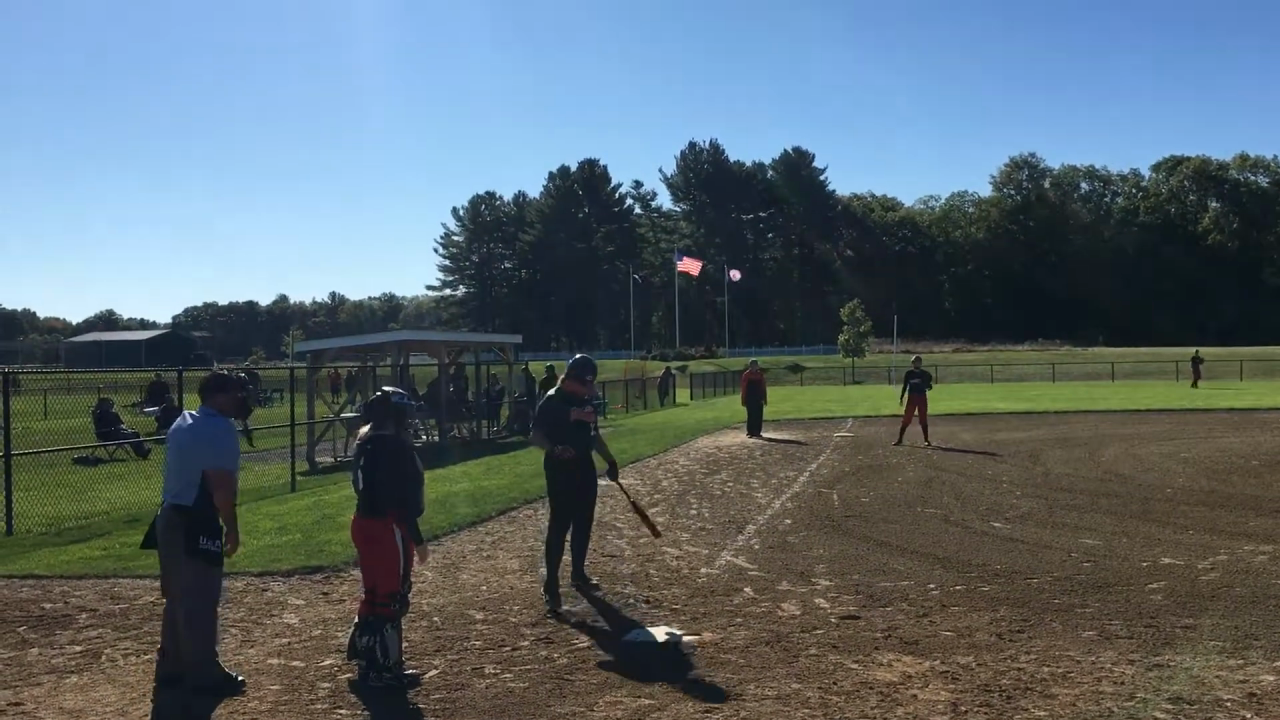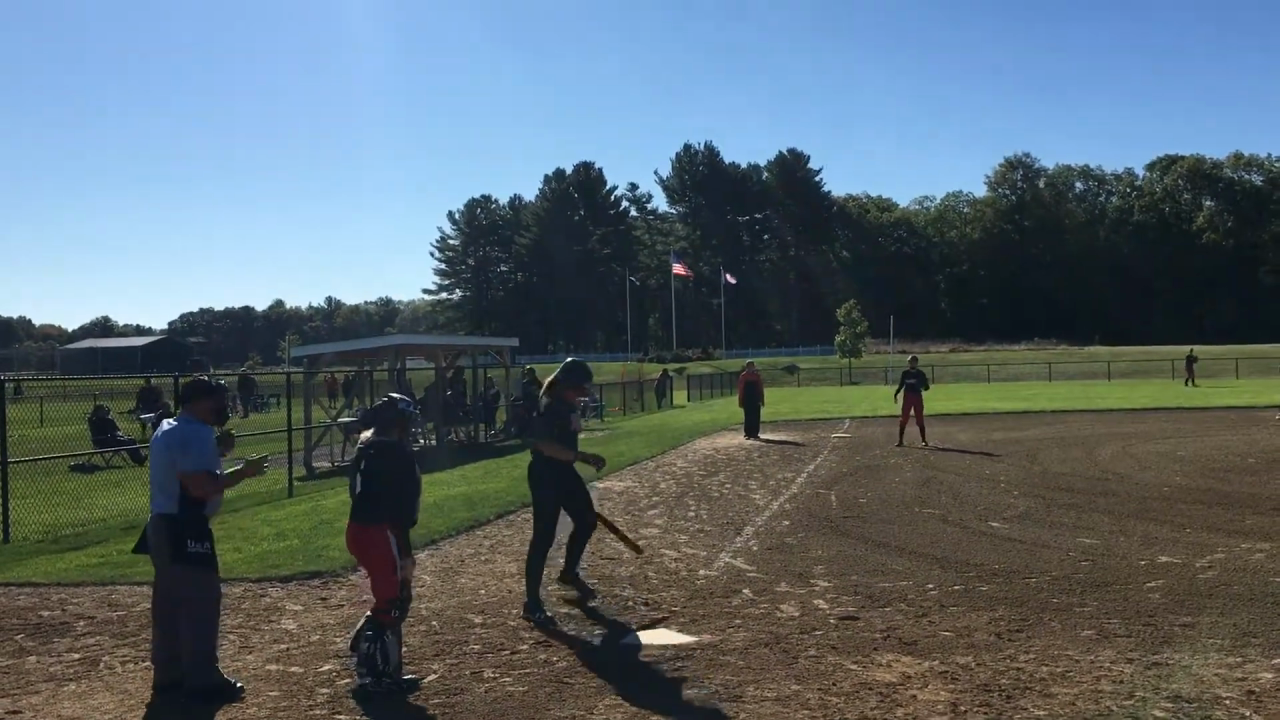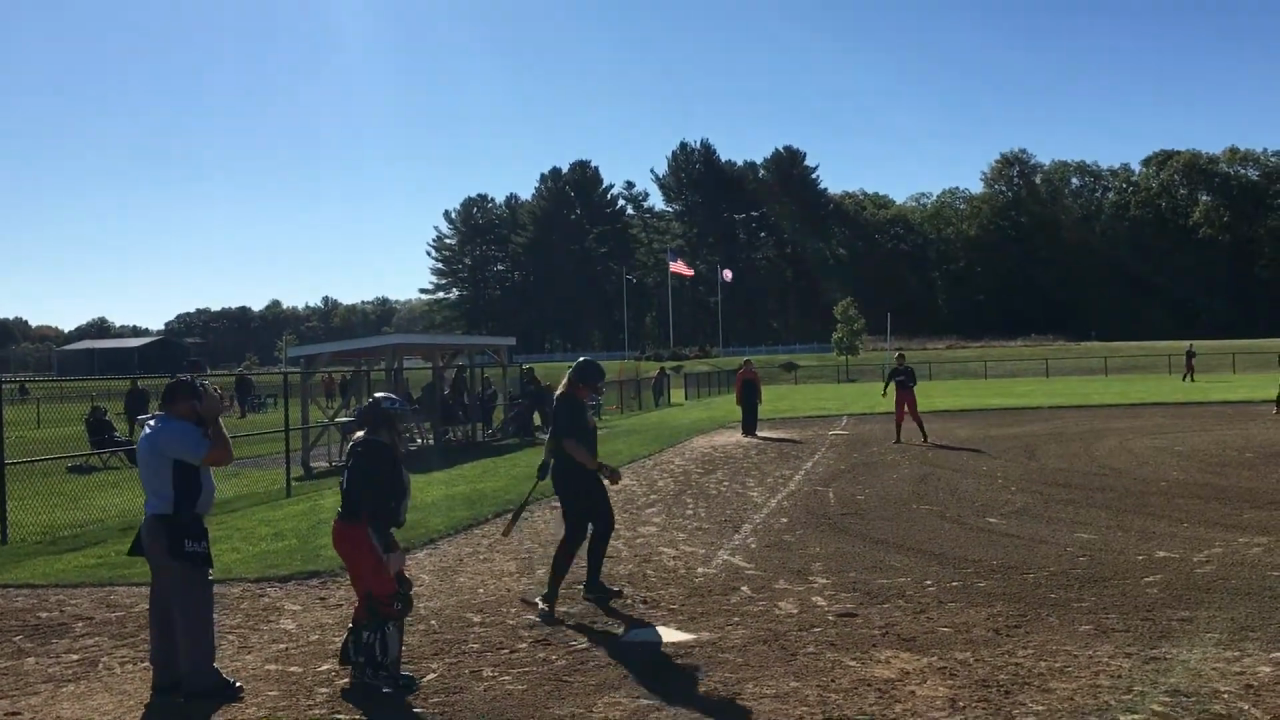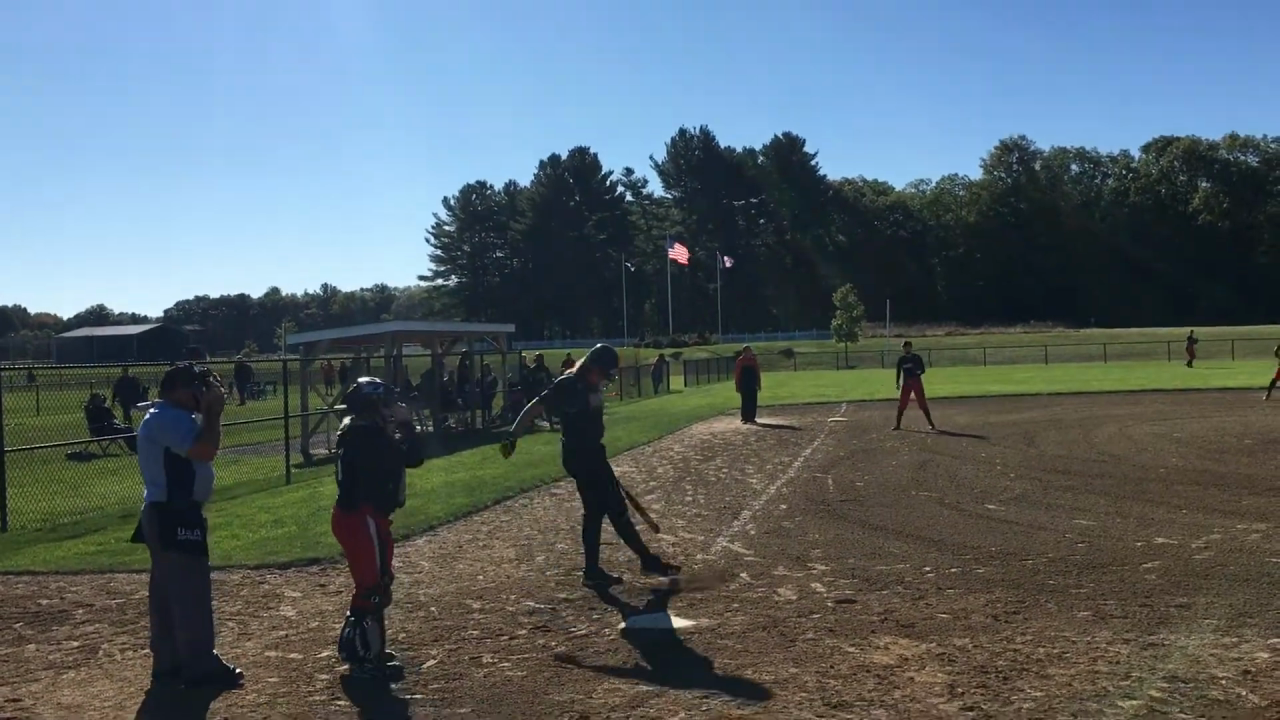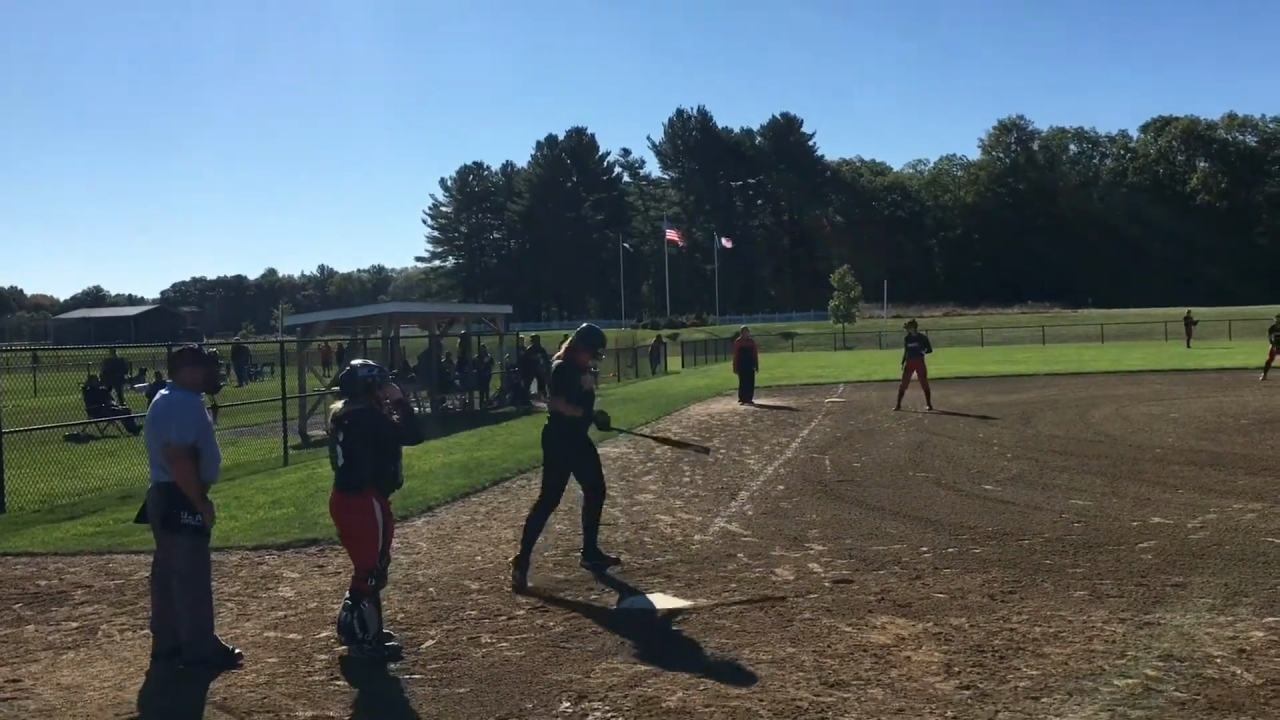
dt=0.4s
person 1, frame 1
left shoulder: (183, 422)
right shoulder: (220, 429)
right elbow: (221, 485)
right wrist: (232, 529)
left hip: (171, 518)
right hip: (196, 524)
left knee: (179, 597)
right knee: (201, 600)
left ankle: (173, 667)
right ankle: (204, 674)
person 1, frame 2
left shoulder: (168, 428)
right shoulder: (196, 433)
right elbow: (200, 485)
left wrist: (224, 466)
right wrist: (243, 472)
left hip: (164, 526)
right hip: (185, 530)
left knee: (169, 603)
right knee: (199, 602)
left ankle: (170, 675)
right ankle: (202, 679)
person 1, frame 3
left shoulder: (156, 430)
right shoulder: (175, 431)
left elbow: (204, 454)
right elbow: (222, 456)
left wrist: (206, 422)
right wrist: (213, 418)
left hip: (160, 526)
right hip: (178, 529)
left knee: (165, 603)
right knee: (193, 603)
left ankle: (168, 675)
right ankle: (201, 680)
person 1, frame 4
left shoulder: (162, 417)
right shoulder: (170, 418)
left elbow: (196, 450)
right elbow: (204, 451)
left wrist: (208, 412)
right wrist: (213, 411)
left hip: (163, 515)
right hip: (176, 517)
left knee: (166, 589)
right knee: (191, 590)
left ankle: (167, 662)
right ankle: (201, 667)
person 1, frame 5
left shoulder: (171, 399)
right shoulder: (183, 402)
right elbow: (178, 458)
right wrist: (201, 502)
left hip: (167, 496)
right hip: (181, 500)
left knee: (168, 570)
right knee: (192, 572)
left ankle: (167, 643)
right ankle: (200, 648)
person 2, frame 1
left shoulder: (367, 442)
right shoulder: (395, 447)
right elbow: (403, 497)
right wrist: (417, 538)
left hip: (365, 523)
right hip: (387, 527)
left knee: (375, 594)
right knee: (391, 599)
left ankle: (367, 660)
right ankle: (383, 669)
person 2, frame 2
left shoulder: (367, 447)
right shoulder: (396, 454)
right elbow: (399, 507)
right wrist: (406, 553)
left hip: (360, 530)
right hip: (380, 534)
left knee: (389, 597)
right knee: (393, 604)
left ankle: (368, 660)
right ankle: (382, 675)
person 2, frame 3
left shoulder: (364, 447)
right shoulder: (379, 452)
right elbow: (376, 506)
right wrist: (390, 548)
left hip: (350, 530)
right hip: (362, 533)
left knee: (372, 600)
right knee: (394, 598)
left ankle: (363, 666)
right ankle: (381, 670)
person 2, frame 4
left shoulder: (354, 432)
right shoulder: (370, 435)
left elbow: (388, 460)
right elbow: (412, 459)
left wrist: (395, 429)
right wrist: (406, 424)
left hip: (350, 516)
right hip: (365, 519)
left knee: (368, 587)
right knee: (375, 591)
left ankle: (361, 650)
right ankle: (366, 660)
person 2, frame 5
left shoulder: (342, 416)
right shoulder: (370, 419)
right elbow: (413, 435)
left wrist: (390, 406)
right wrist: (400, 401)
left hip: (345, 498)
right hip: (366, 502)
left knee: (366, 568)
right knee: (371, 572)
left ankle: (359, 630)
right ankle: (364, 641)
person 3, frame 1
left shoulder: (587, 400)
right shoulder: (553, 400)
right elbow: (535, 435)
left wrist: (610, 461)
right wrist: (553, 449)
left hip: (585, 467)
right hip: (560, 469)
left knee: (584, 523)
right knee: (560, 525)
left ankle: (578, 573)
right ankle: (551, 586)
person 3, frame 2
left shoulder: (567, 404)
right shoulder: (551, 406)
right elbow: (544, 444)
right wrist: (582, 457)
left hip: (564, 472)
right hip: (545, 475)
left knee: (587, 521)
right knee: (544, 537)
left ankle: (569, 573)
right ankle: (532, 603)
person 3, frame 3
left shoulder: (574, 402)
right shoulder: (568, 405)
left elbow: (555, 435)
right elbow: (571, 444)
left wrist: (547, 461)
right wrist: (601, 468)
left hip: (583, 472)
right hip: (570, 475)
left knee: (604, 524)
right knee: (575, 534)
left ankle: (593, 585)
right ankle: (549, 596)
person 3, frame 4
left shoulder: (592, 387)
right shoulder: (568, 385)
right elbow: (536, 407)
right wrist: (513, 435)
left hip: (590, 453)
right hip: (580, 455)
left knee: (595, 511)
right knee: (615, 507)
left ankle: (592, 571)
right ankle: (647, 560)
person 3, frame 5
left shoulder: (581, 368)
right shoulder: (563, 368)
right elbow: (555, 402)
left wrist: (594, 417)
right wrist: (587, 414)
left hip: (578, 437)
right hip: (560, 439)
left knee: (596, 492)
right knee: (549, 499)
left ankle: (590, 552)
right ankle: (522, 560)
